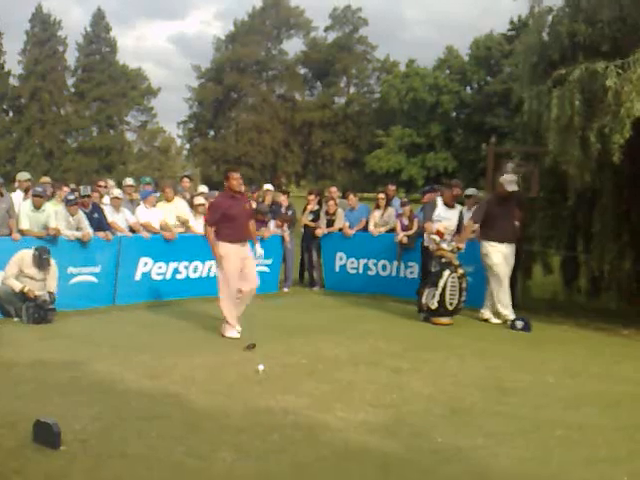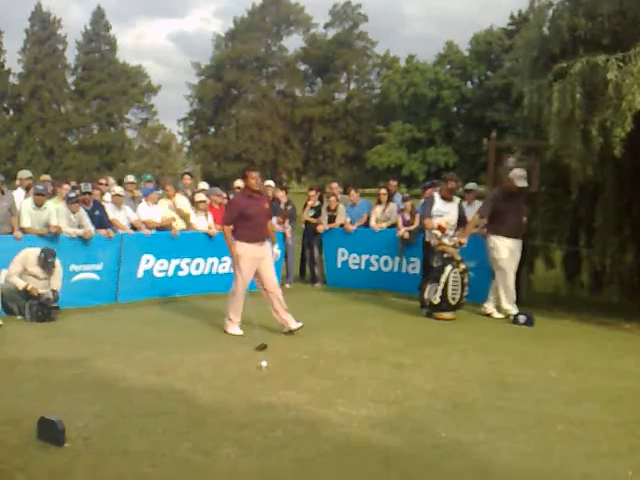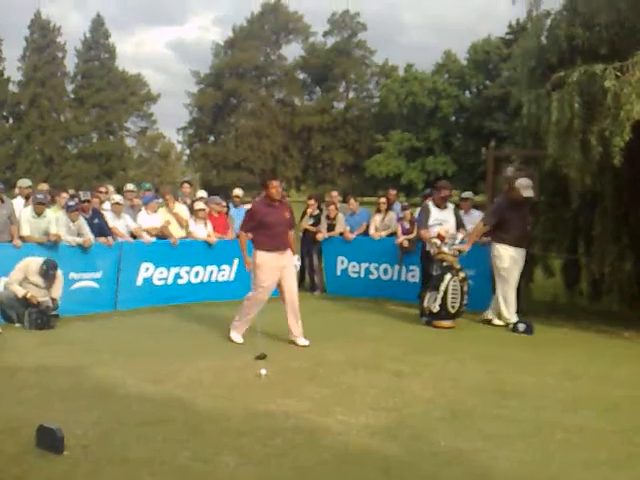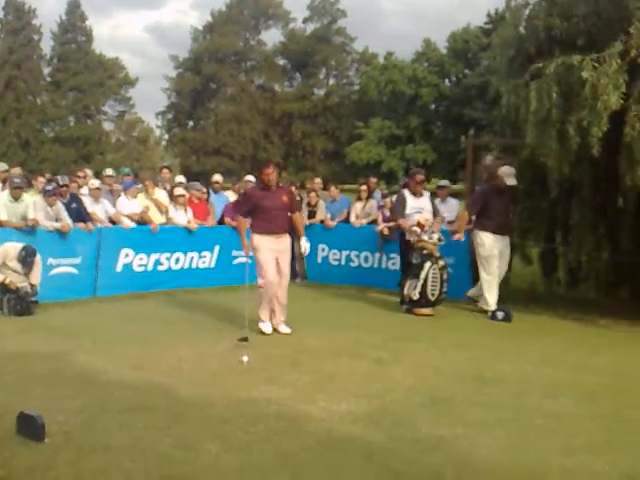
dt=0.2s
person 1, frame 1
left shoulder: (245, 199)
right shoulder: (220, 202)
right elbow: (209, 227)
left wrist: (257, 243)
right wrist: (215, 249)
left hip: (244, 247)
right hip: (227, 248)
left knee: (251, 284)
right knee: (227, 289)
left ankle: (231, 318)
right ankle: (228, 327)
person 1, frame 2
left shoulder: (264, 199)
right shoulder: (237, 201)
right elbow: (226, 226)
left wrist: (274, 244)
right wrist: (232, 249)
left hip: (264, 247)
right hip: (245, 248)
left knee: (272, 286)
right knee: (240, 287)
left ankle: (287, 322)
right ankle: (231, 323)
person 1, frame 3
left shoulder: (286, 207)
right shoulder: (257, 209)
right elbow: (243, 233)
left wrist: (295, 254)
right wrist: (246, 257)
left hip: (286, 256)
right hip: (265, 257)
left knee: (292, 296)
right knee: (258, 295)
left ankle: (296, 334)
right ankle: (237, 328)
person 1, frame 4
left shoulder: (285, 191)
right shoulder: (252, 193)
left elbow: (295, 214)
right elbow: (240, 216)
left wrist: (302, 237)
right wrist: (243, 240)
left hip: (284, 239)
right hip: (263, 240)
left knee: (283, 282)
right knee: (269, 279)
left ankle: (279, 320)
right ankle: (264, 318)
person 2, frame 1
left shoulder: (513, 198)
right shoulder: (488, 201)
right elbow: (472, 222)
left wrist: (516, 221)
left hip: (510, 245)
right hip: (492, 245)
left knee: (500, 280)
right knee: (500, 280)
left ankle: (487, 312)
right ankle: (507, 313)
person 2, frame 2
left shoulder: (521, 194)
right shoulder: (496, 196)
right elbow: (479, 216)
left wrist: (523, 217)
right wrist: (465, 235)
left hip: (517, 240)
right hip: (499, 239)
left knee: (507, 275)
right knee: (505, 275)
left ankle: (490, 306)
right ankle: (510, 309)
person 2, frame 3
left shoulder: (526, 203)
right shoulder: (501, 204)
right elbow: (483, 224)
left wrist: (527, 228)
right wrist: (468, 243)
left hip: (520, 249)
right hip: (502, 248)
left knee: (512, 285)
right knee: (506, 284)
left ankle: (492, 313)
right ankle: (509, 318)
person 2, frame 4
left shoulder: (509, 191)
right shoulder: (484, 191)
right elbow: (469, 213)
left wrist: (509, 218)
left hip: (504, 236)
right hip: (486, 235)
left knee: (500, 270)
right knee: (489, 271)
left ankle: (476, 294)
right ankle: (490, 306)
person 3, frame 1
left shoulder: (458, 210)
right shoulder: (434, 203)
left elbow: (460, 232)
right elbow: (426, 223)
left wrist: (456, 242)
right wrist: (435, 234)
right hip: (430, 246)
right knee: (427, 278)
person 3, frame 2
left shoulder: (457, 202)
right shoulder: (432, 198)
left elbow: (463, 224)
right elbow: (425, 219)
left wrist: (460, 236)
right wrist: (434, 230)
right hip: (431, 241)
right knee: (429, 273)
right ankle: (426, 303)
person 3, frame 3
left shoulder: (452, 208)
right shoulder: (427, 207)
left elbow: (461, 228)
right elbow: (422, 230)
right hip: (430, 251)
right knee: (428, 283)
right ankle: (426, 313)
person 3, frame 4
left shoulder: (427, 196)
right shoulder: (403, 196)
left elbow: (437, 215)
right elbow: (399, 219)
left wrist: (436, 225)
right wrist: (411, 228)
right hip: (409, 239)
right knee: (408, 270)
left ankle: (427, 300)
right ankle: (406, 300)
